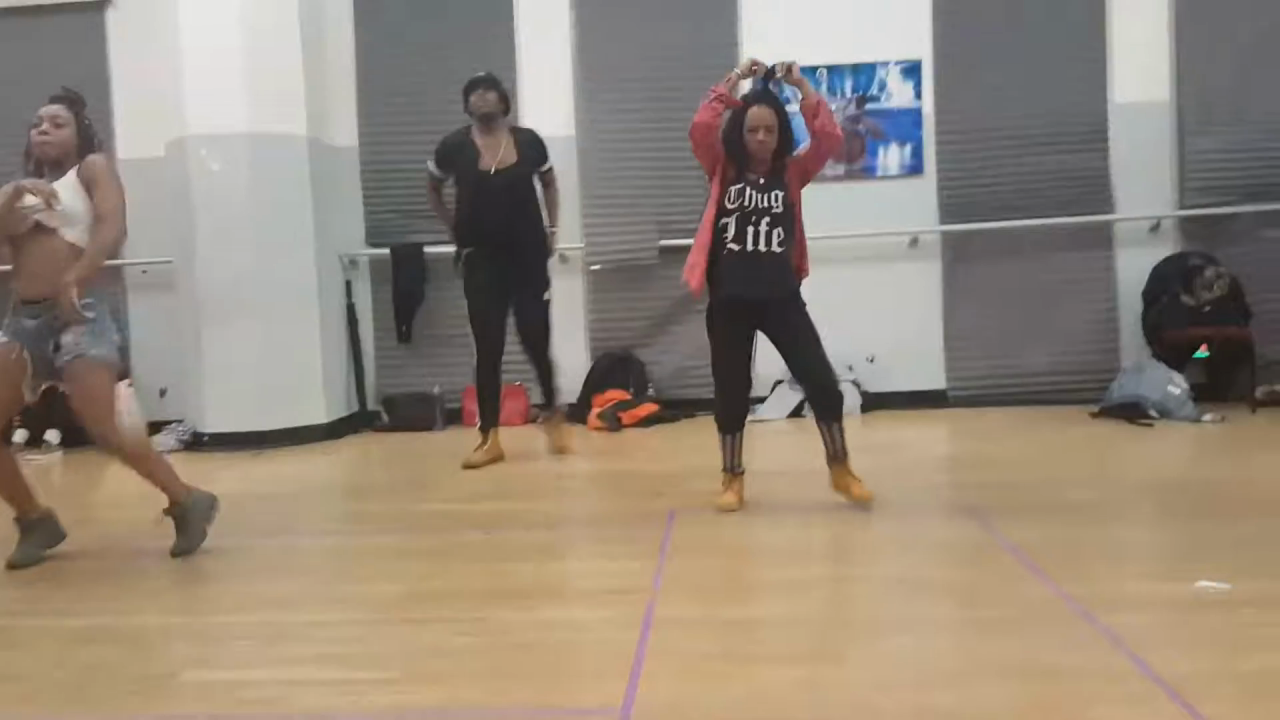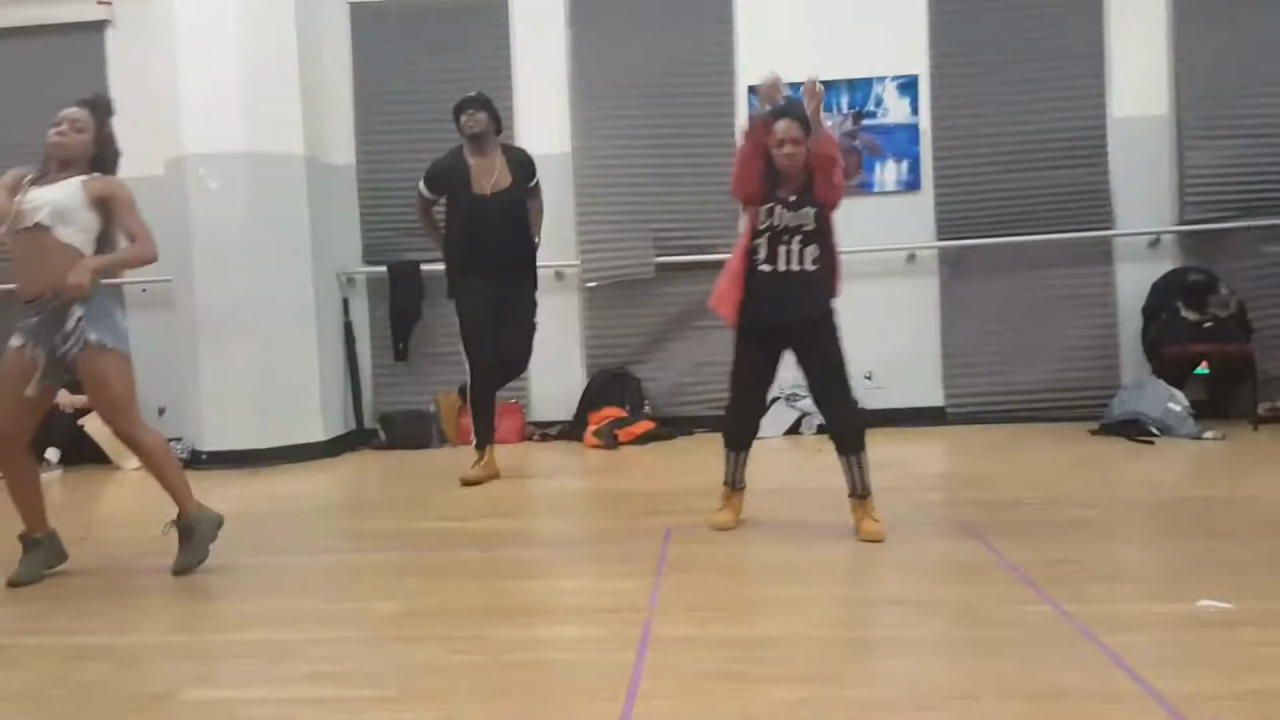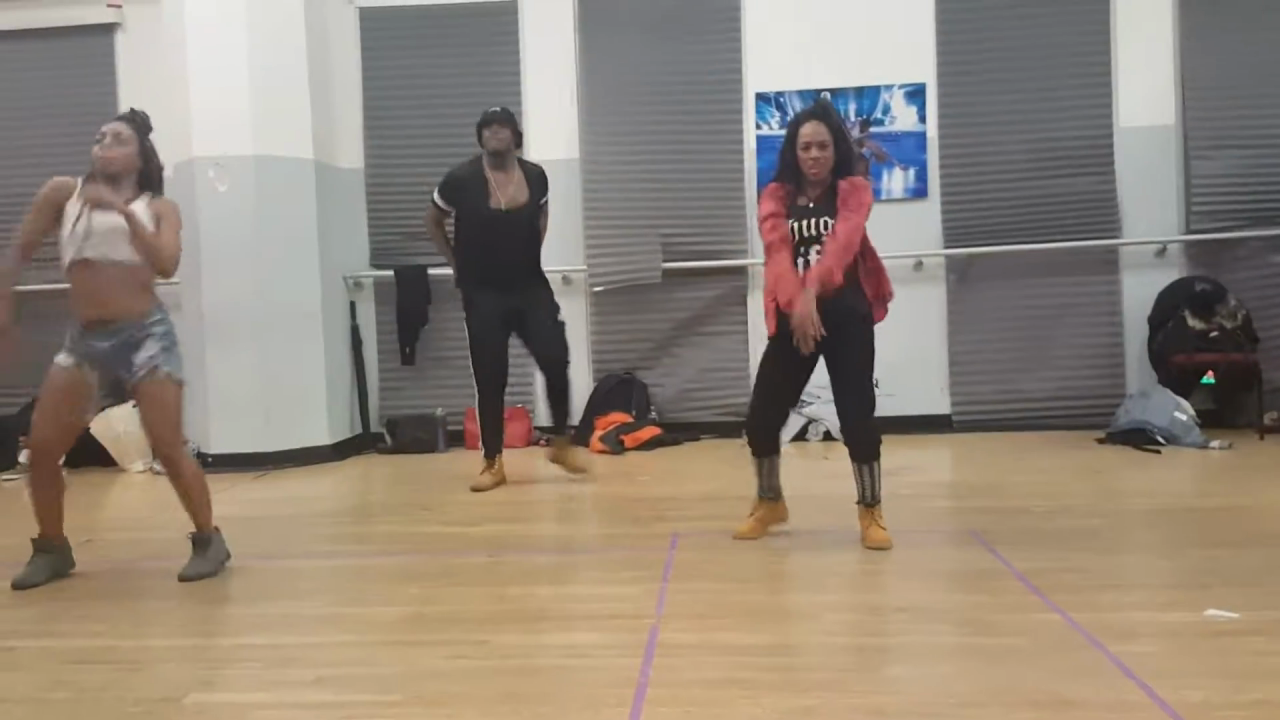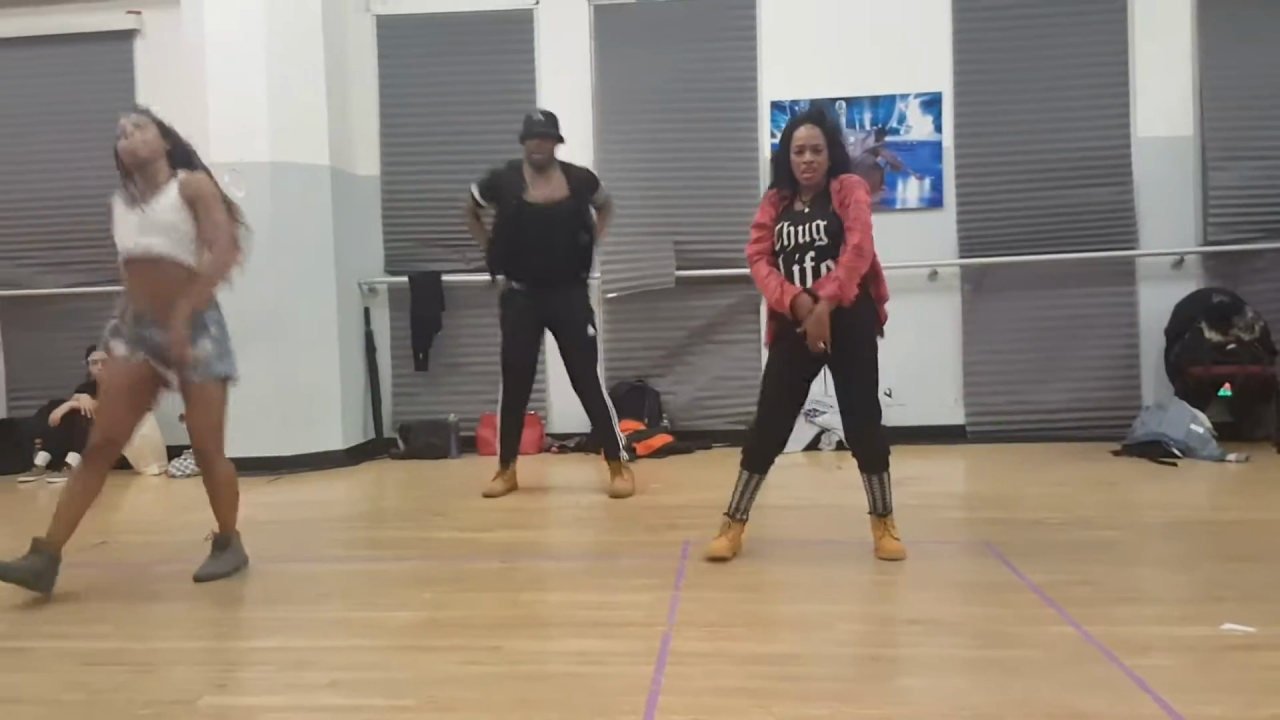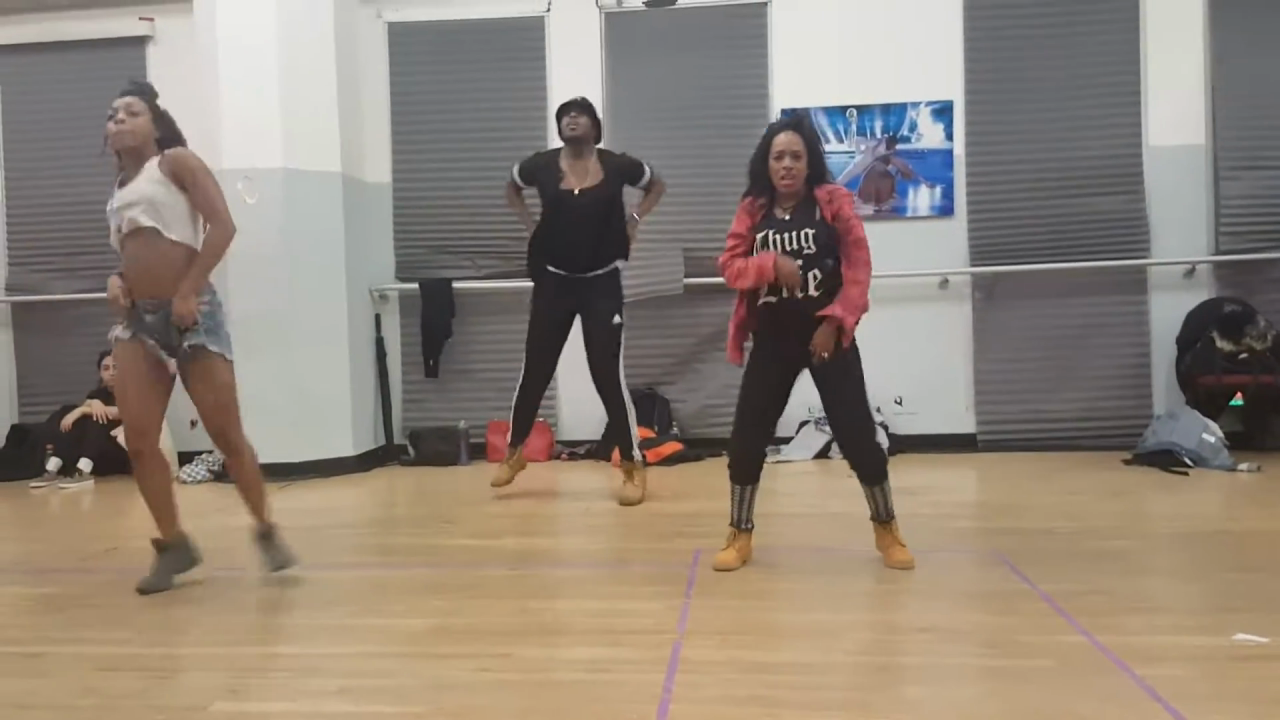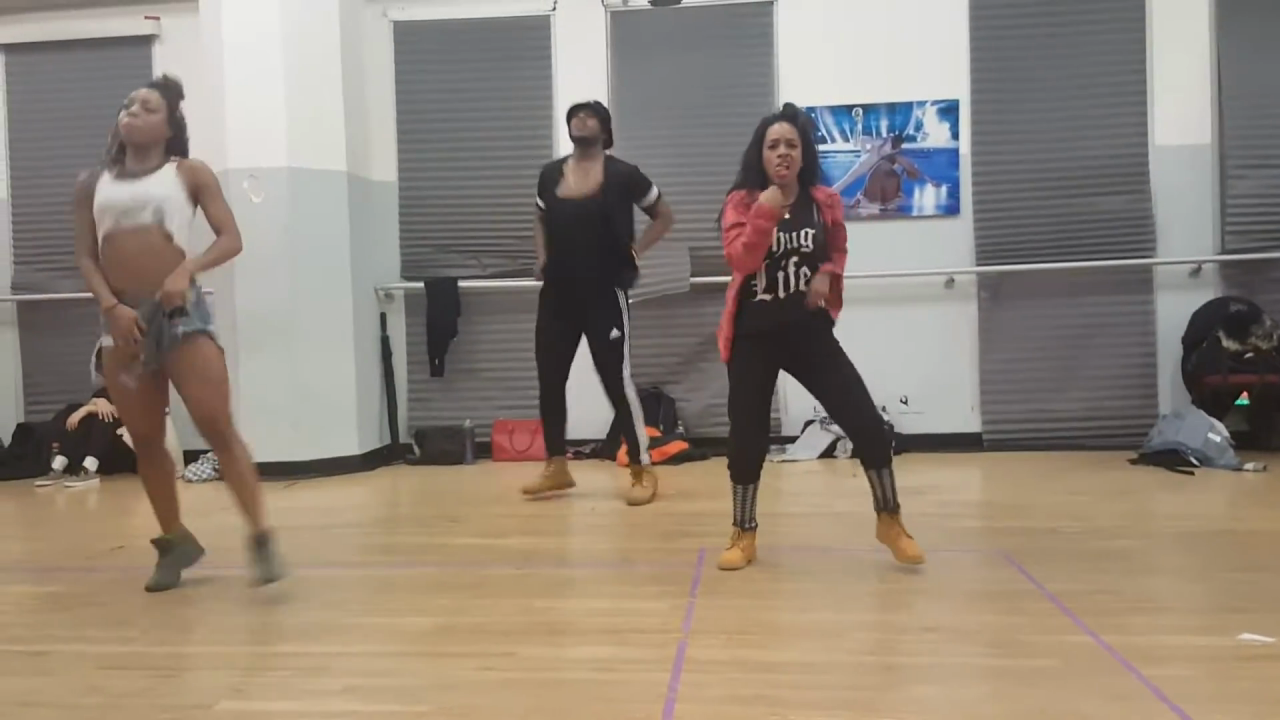
dt=0.3s
person 1, frame 1
left shoulder: (94, 167)
left elbow: (113, 228)
left wrist: (74, 281)
left hip: (79, 315)
left knee: (105, 430)
left ankle: (188, 504)
person 1, frame 2
left shoulder: (104, 186)
left elbow: (146, 249)
left wrist: (92, 265)
left hip: (87, 311)
left knee: (128, 426)
left ankle: (195, 521)
right ankle: (42, 542)
person 1, frame 3
left shoulder: (159, 208)
right shoulder: (62, 192)
left elbow: (167, 264)
left wrist: (122, 212)
left hip: (145, 335)
right hip: (84, 339)
left knee: (169, 447)
right knee: (42, 450)
left ankle: (208, 540)
right ankle: (52, 549)
person 1, frame 4
left shoulder: (193, 184)
right shoulder: (121, 202)
left elbow: (221, 254)
left wrist: (181, 316)
right wrist: (131, 316)
left hip: (195, 328)
right hip: (135, 333)
left knee: (207, 449)
right knee: (101, 445)
left ankle: (228, 544)
right ankle: (45, 555)
person 1, frame 5
left shoulder: (175, 162)
right shoulder: (118, 191)
left elbow: (222, 227)
left wrist: (186, 290)
right wrist: (117, 280)
left hip: (191, 314)
right hip: (136, 321)
left knee: (226, 434)
right knee: (139, 440)
left ankle: (268, 533)
right ankle: (174, 546)
person 1, frame 6
left shoulder: (191, 172)
right shoulder: (91, 183)
left elbow: (232, 238)
right elbow: (85, 256)
left wrist: (184, 273)
right wrist: (110, 303)
left hip: (184, 309)
right hip: (127, 319)
left knee: (218, 428)
right knee: (145, 441)
left ankle: (261, 540)
right ankle: (175, 544)
person 2, frame 1
left shoulder: (792, 171)
right shoulder: (723, 169)
left elbow: (829, 137)
right elbow: (701, 127)
left wrist: (801, 85)
right wrist: (734, 79)
left hip: (782, 296)
right hip: (729, 299)
left knee: (821, 382)
right knee: (730, 392)
left ankle: (840, 468)
right ankle: (732, 478)
person 2, frame 2
left shoulder: (825, 183)
right shoulder: (753, 185)
left elbow: (831, 178)
right elbow: (743, 167)
left wrist: (815, 120)
right wrist: (761, 116)
left hip: (813, 316)
right hip: (759, 315)
left knee: (839, 407)
right knee: (741, 411)
left ankle: (862, 503)
right ankle: (731, 494)
person 2, frame 3
left shoulder: (854, 190)
right shoulder: (776, 196)
left elbow: (844, 242)
right elbow: (777, 251)
left wrist: (815, 288)
right wrist: (797, 304)
left hip: (847, 318)
right hip: (793, 319)
left knee: (858, 415)
right knee: (761, 415)
left ankle: (870, 511)
right ankle: (769, 502)
person 2, frame 4
left shoulder: (849, 189)
right shoulder: (775, 202)
left elbow: (857, 247)
right elbow: (759, 261)
left wrist: (826, 302)
right wrist: (793, 299)
left hip: (848, 322)
right hip: (792, 327)
left knee: (864, 425)
right knee: (769, 426)
left ankle: (883, 522)
right ankle: (733, 525)
person 2, frame 5
left shoulder: (834, 200)
right shoulder: (752, 210)
left elbow: (858, 262)
right elbow: (730, 267)
left wrist: (837, 320)
right wrist: (770, 265)
left hip: (828, 333)
right hip: (772, 339)
left knee: (857, 435)
right knee: (747, 437)
left ankle: (886, 529)
right ankle: (740, 536)
person 2, frame 6
left shoulder: (825, 202)
right shoulder: (741, 203)
left elbow: (836, 255)
right elbow: (739, 261)
left wrist: (829, 278)
right wrist: (765, 210)
left hip: (809, 330)
right hip: (753, 334)
left knee: (865, 421)
right knee: (746, 435)
left ankle: (890, 521)
right ankle: (743, 536)
person 3, frame 1
left shoulder: (528, 141)
right shoulder: (453, 146)
left elbow: (549, 183)
right elbow: (434, 188)
left wrist: (551, 231)
right wrist: (454, 230)
left hip: (526, 257)
right hip: (481, 259)
left knee: (537, 342)
right knee: (488, 349)
left ankle: (553, 417)
right ankle: (489, 438)
person 3, frame 2
left shoulder: (520, 160)
right shoulder: (446, 168)
left elbow: (535, 198)
right elbow: (423, 209)
left wrist: (533, 240)
right wrist: (447, 247)
left hip: (518, 276)
right hip: (472, 280)
left knee: (516, 359)
right knee: (482, 364)
left ankle: (459, 401)
right ankle: (485, 456)
person 3, frame 3
left shoulder: (535, 176)
right shoulder: (463, 178)
right elbow: (434, 221)
left wrist: (532, 253)
right wrist: (458, 264)
left hip: (530, 286)
right hip: (483, 292)
left knee: (555, 359)
right knee: (490, 377)
left ankle: (561, 442)
right ankle: (492, 463)
person 3, frame 4
left shoulder: (579, 178)
right shoulder: (503, 179)
left elbow: (604, 209)
right elbow: (471, 212)
left wrist: (591, 245)
right wrist: (491, 251)
left hip: (570, 295)
right hip: (521, 297)
left knee: (587, 381)
right knee: (515, 384)
left ankle: (619, 465)
right ankle: (506, 470)
person 3, frame 5
left shoulder: (618, 165)
right shoulder: (541, 165)
left elbow: (656, 186)
right elbow: (512, 189)
left wrist: (633, 221)
right wrist: (532, 228)
left hip: (601, 283)
right hip: (553, 282)
left knee: (608, 375)
right knee: (536, 369)
left ankle: (633, 468)
right ankle: (514, 453)
person 3, frame 6
left shoulder: (621, 175)
right shoulder: (549, 174)
left elbow: (664, 217)
left wrist: (632, 254)
right wrist: (544, 257)
left hip: (603, 291)
right hip: (559, 291)
left knee: (616, 382)
right knee: (550, 379)
left ankle: (643, 472)
right ankle: (556, 466)
